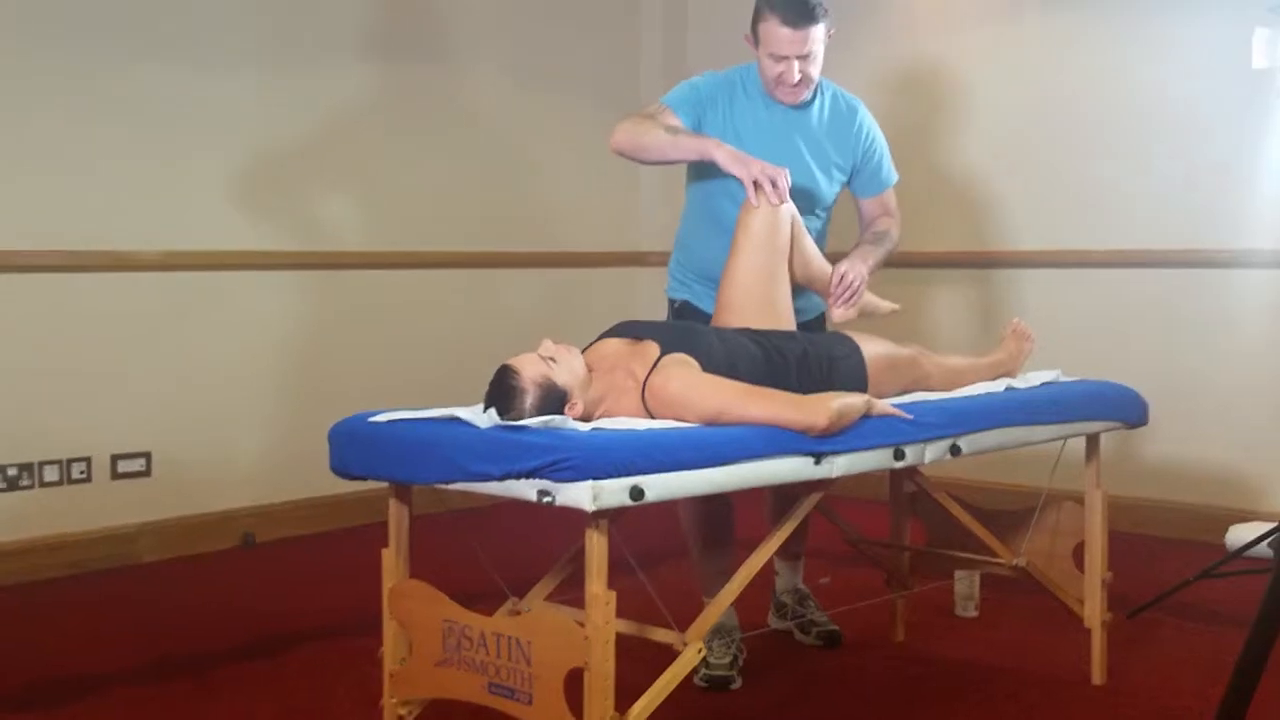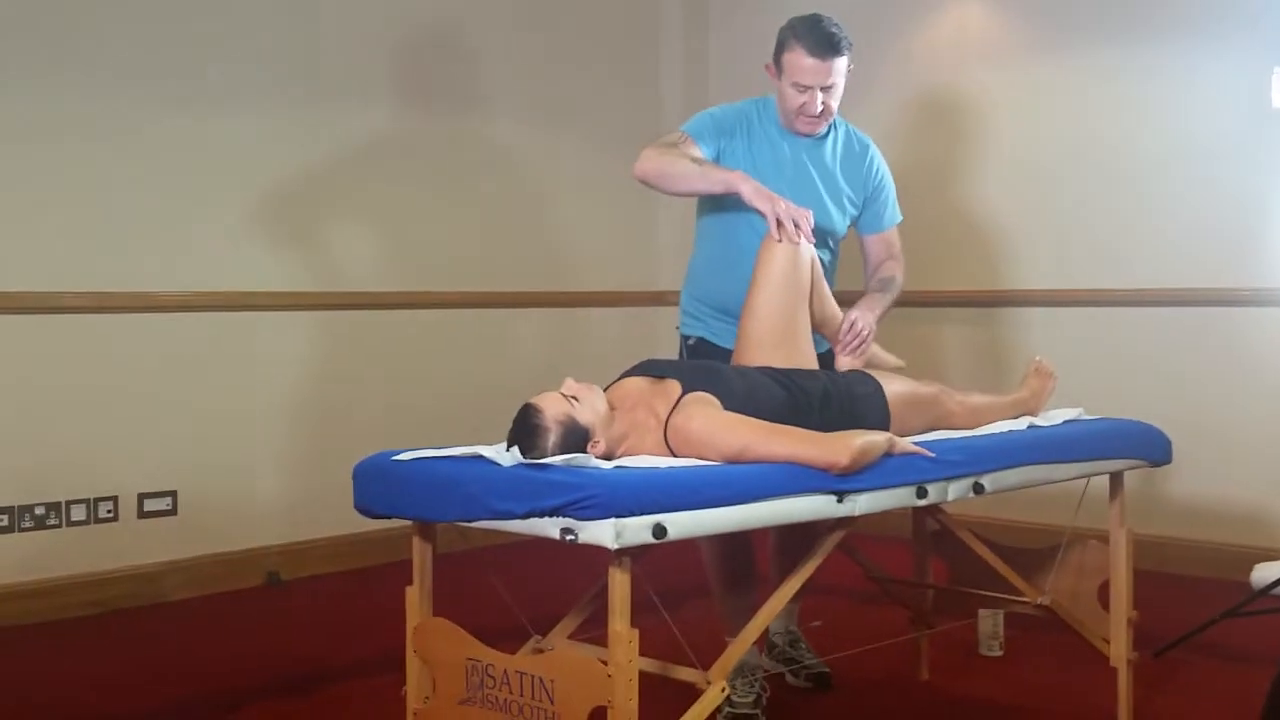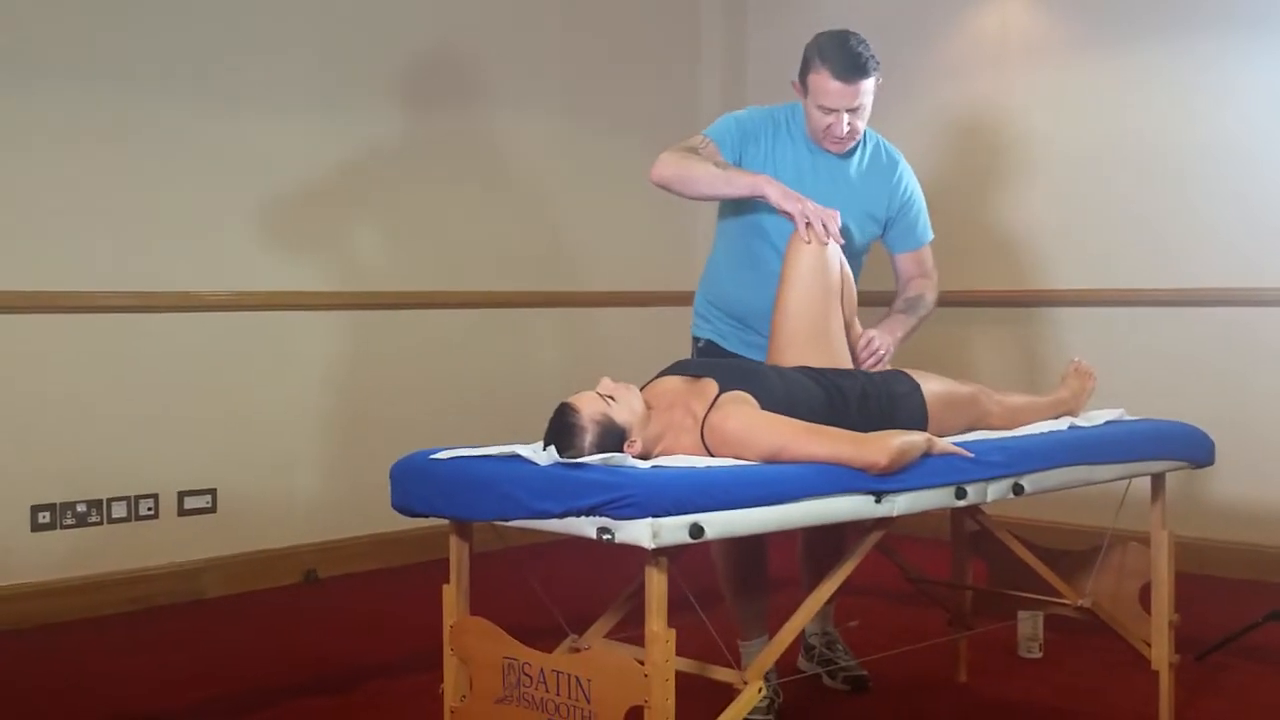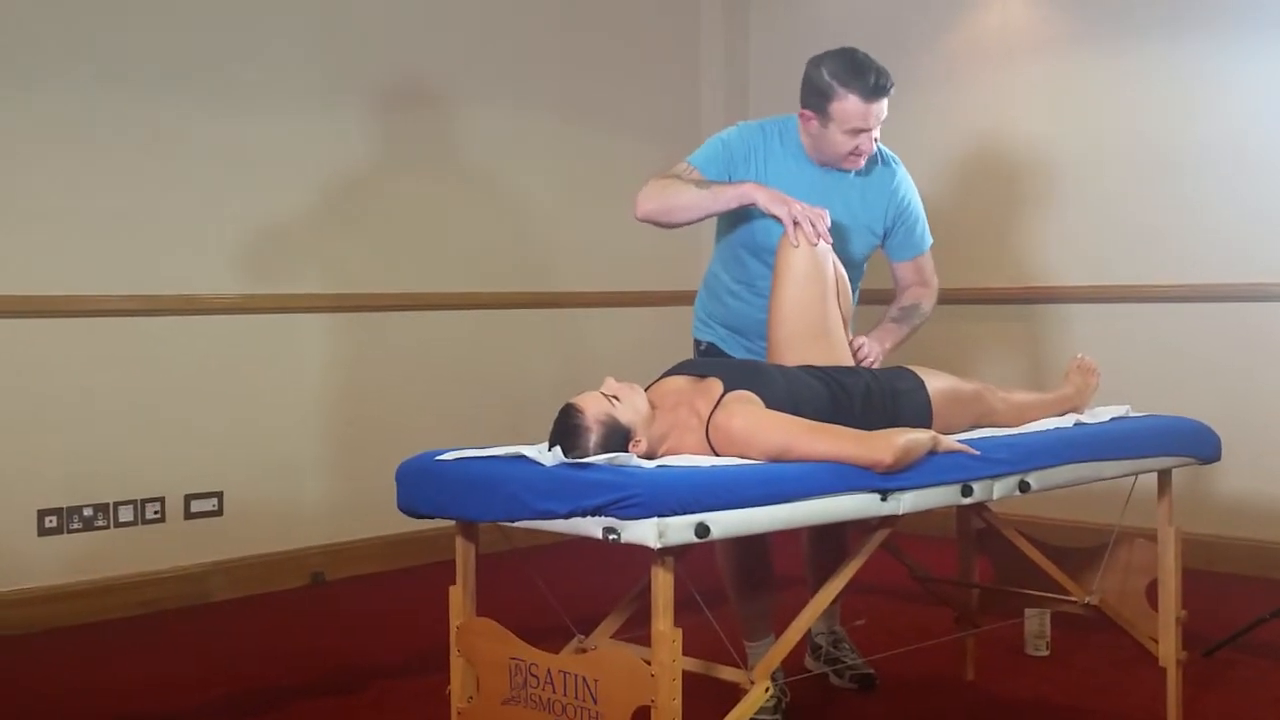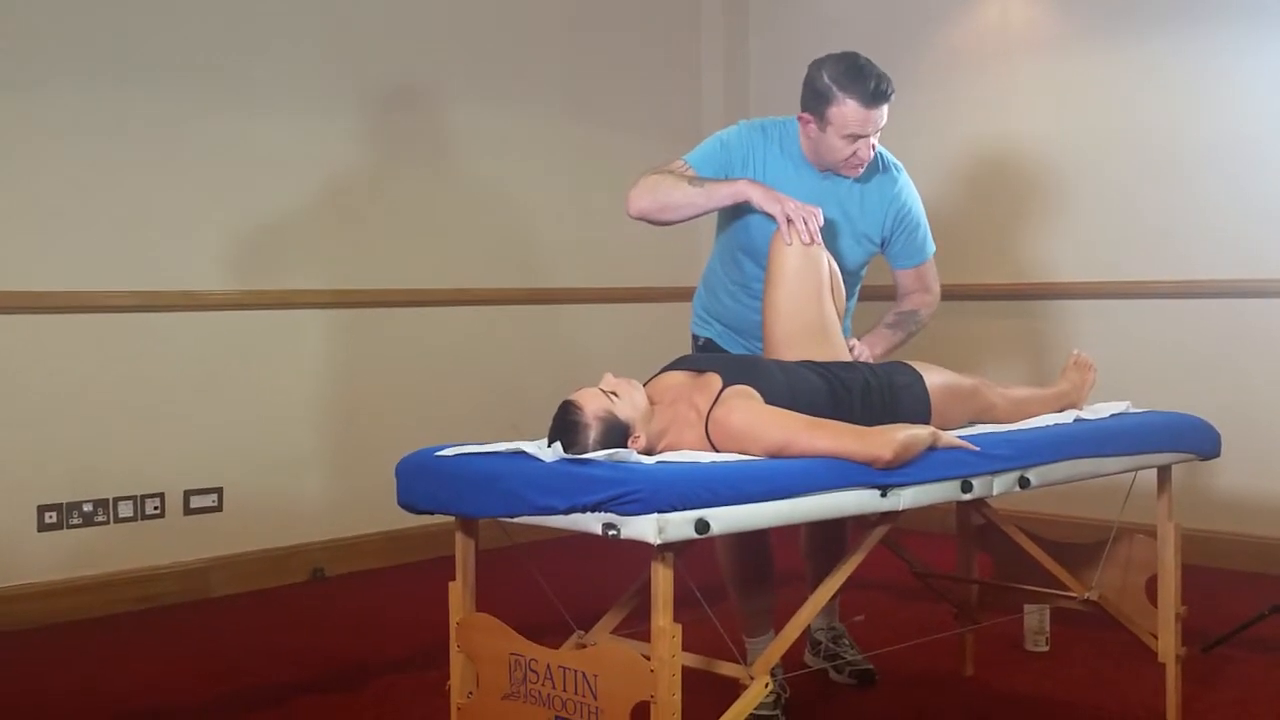
dt=1s
person 1, frame 1
left shoulder: (851, 120)
right shoulder: (712, 94)
left elbow: (884, 218)
right elbow: (626, 137)
left wrist: (861, 259)
right wrist: (720, 150)
left hip: (798, 315)
right hip: (704, 309)
left ankle: (789, 588)
person 1, frame 2
left shoulder: (862, 157)
right shoulder: (729, 125)
left elbow: (888, 260)
right elbow: (650, 165)
left wrist: (868, 308)
right wrist: (746, 185)
left hip: (809, 349)
right hip: (717, 343)
left ankle: (784, 631)
person 1, frame 3
left shoulder: (891, 172)
right shoulder: (754, 131)
left elbow: (921, 279)
right elbow: (666, 168)
left wrist: (891, 330)
right wrist: (770, 188)
right hip: (730, 350)
person 1, frame 4
left shoulder: (890, 179)
right shoulder: (748, 145)
left elbow: (921, 285)
right elbow: (651, 203)
left wrist: (880, 339)
right wrist: (757, 193)
right hip: (732, 353)
left ankle: (827, 632)
right ankle: (760, 650)
person 1, frame 5
left shoulder: (892, 185)
right shoulder: (748, 145)
left elbow: (922, 292)
right elbow: (642, 200)
left wrist: (871, 346)
right wrist: (751, 190)
right hip: (730, 350)
left ankle: (825, 627)
right ankle: (759, 646)
person 2, frame 1
left shoulder: (593, 363)
right shoulder: (668, 388)
right elbow: (818, 414)
right wrist: (865, 403)
left hip: (741, 341)
right hip: (825, 365)
left knee: (769, 200)
right knee: (921, 362)
left ankle: (832, 285)
right ankle: (997, 363)
person 2, frame 2
left shoulder: (616, 401)
right shoulder: (690, 427)
right elbow: (840, 452)
right wrist: (887, 441)
left hip: (763, 377)
right hip: (840, 404)
left knee: (787, 238)
right knee: (942, 399)
left ankle: (845, 339)
right ankle: (1020, 401)
person 2, frame 3
left shoulder: (649, 404)
right shoulder: (727, 426)
right elbow: (878, 452)
right wrist: (927, 441)
left hip: (801, 381)
right hip: (874, 404)
left knee: (814, 239)
right knee: (982, 402)
right ankle: (1062, 403)
person 2, frame 4
left shoulder: (654, 404)
right shoulder: (733, 425)
right elbow: (884, 450)
right wrist: (932, 439)
left hip: (804, 377)
right hip: (885, 401)
left knee: (806, 236)
right knee: (987, 398)
right ankle: (1066, 398)
person 2, frame 5
left shoulder: (651, 401)
right shoulder: (731, 420)
right elbow: (882, 446)
right wrist: (931, 434)
left hip: (801, 375)
right hip: (884, 397)
left knee: (798, 232)
right knee: (984, 394)
right ankle: (1064, 394)
